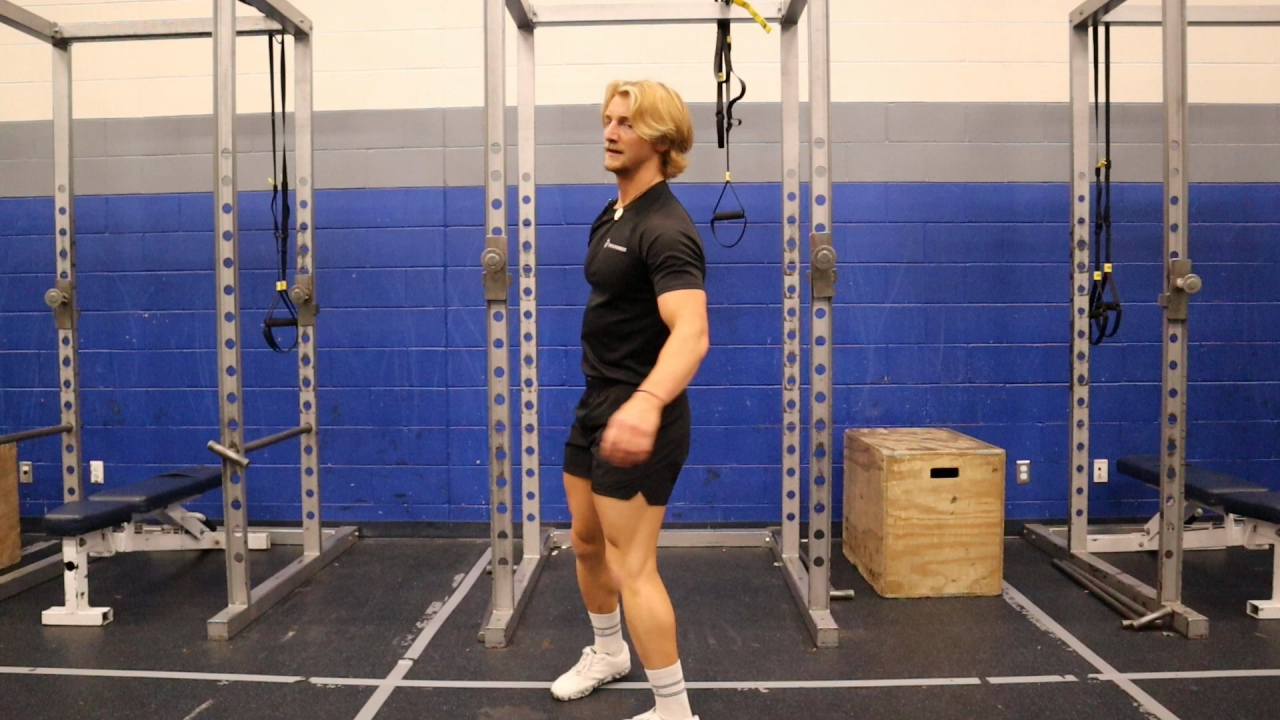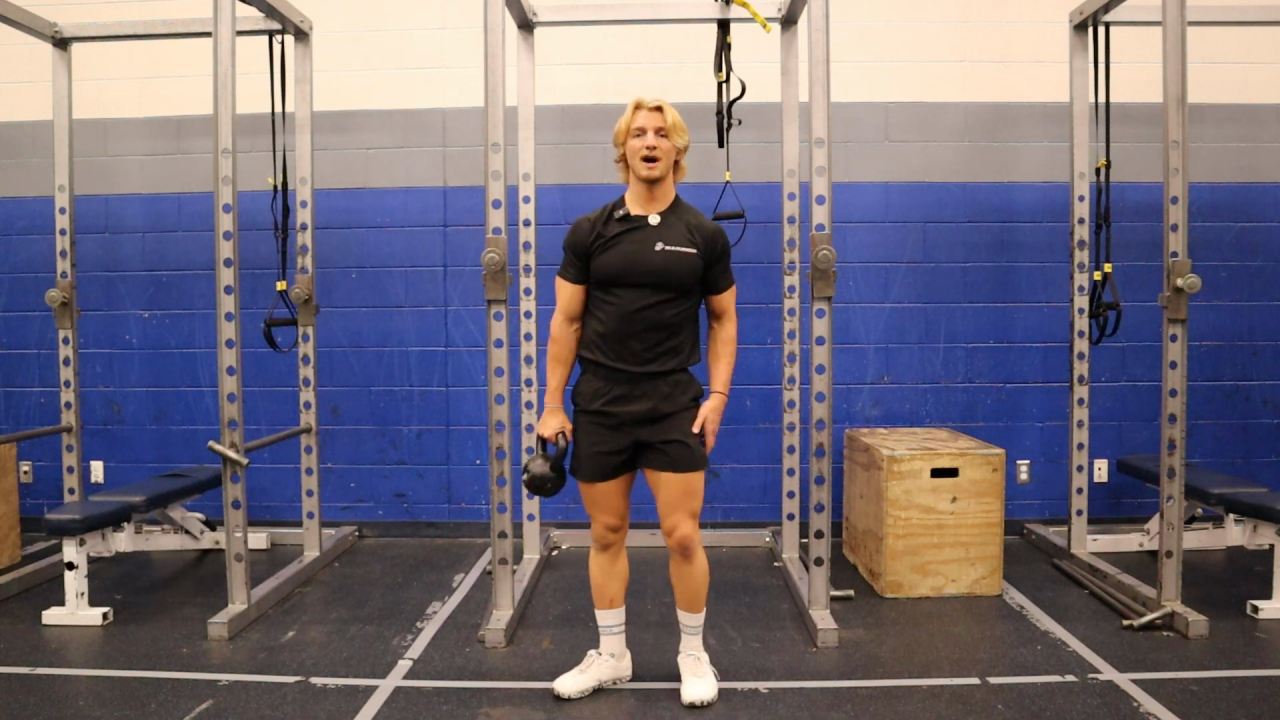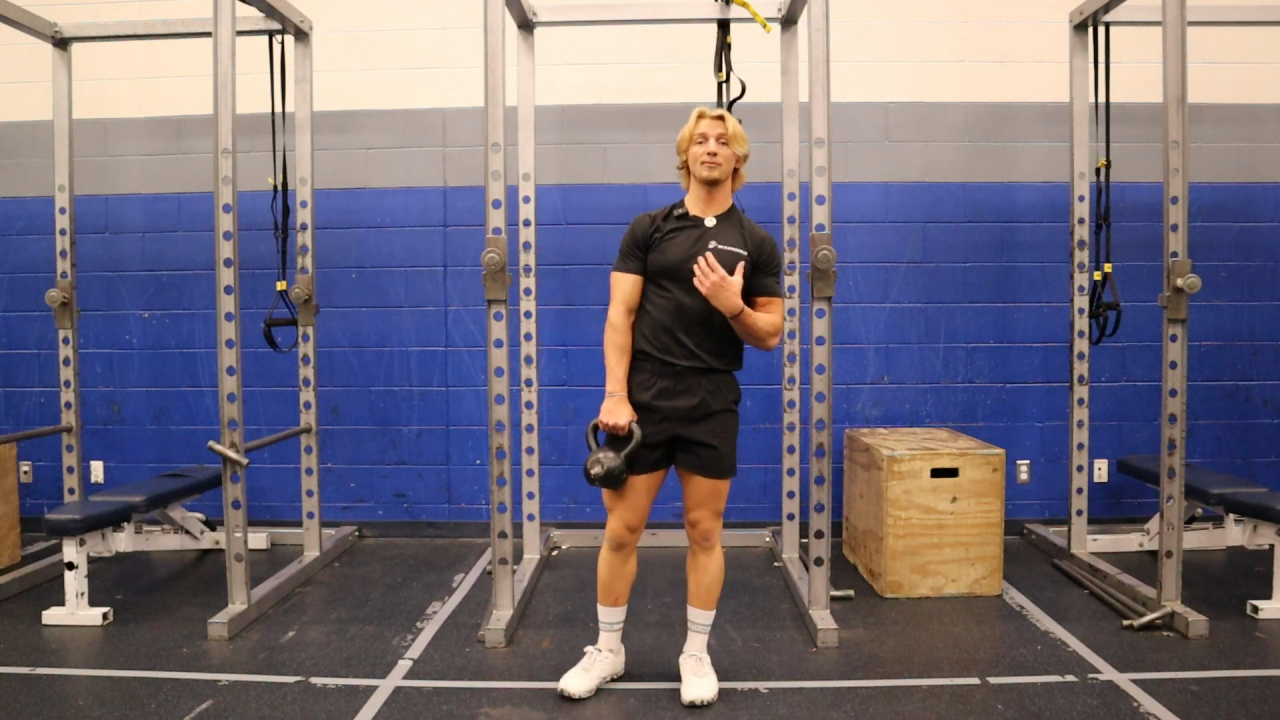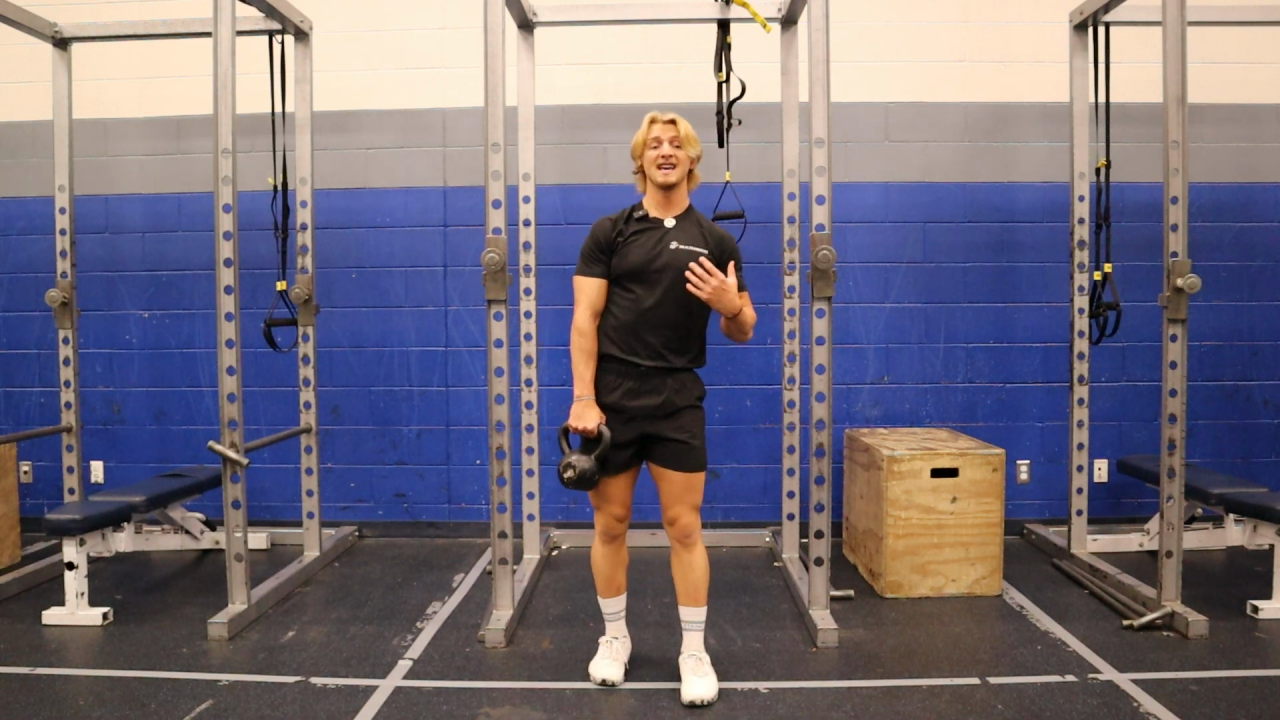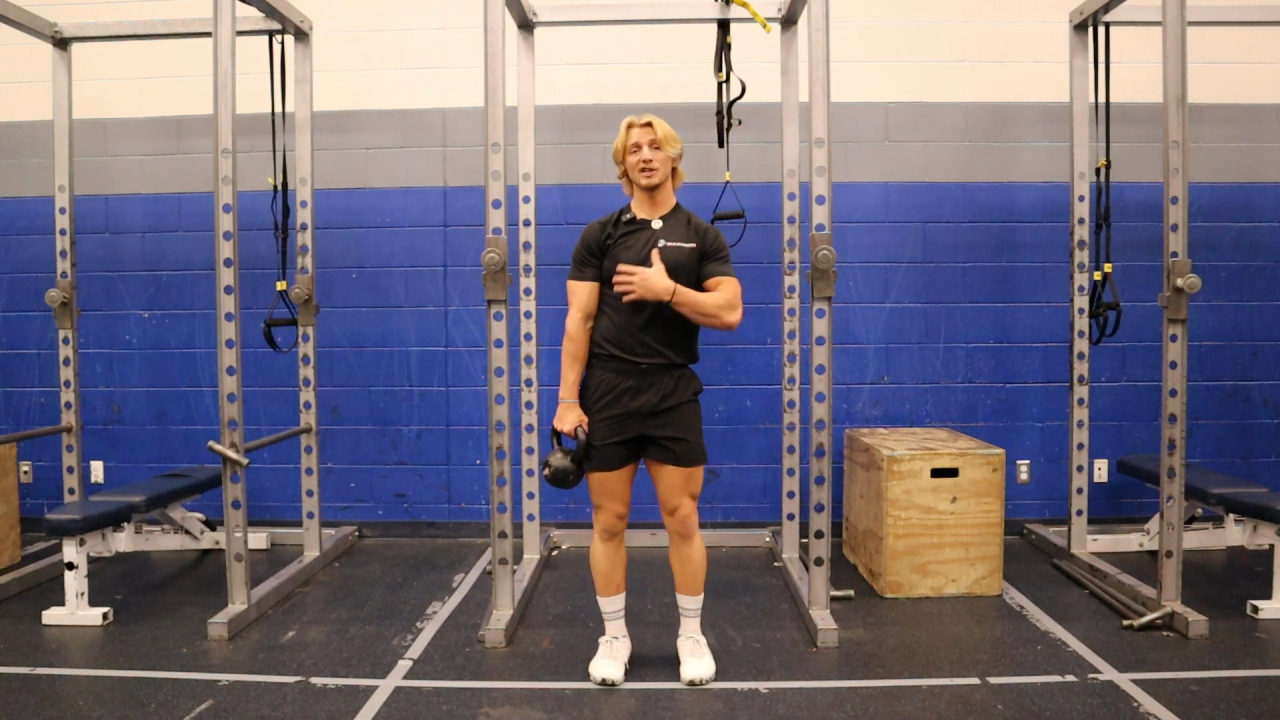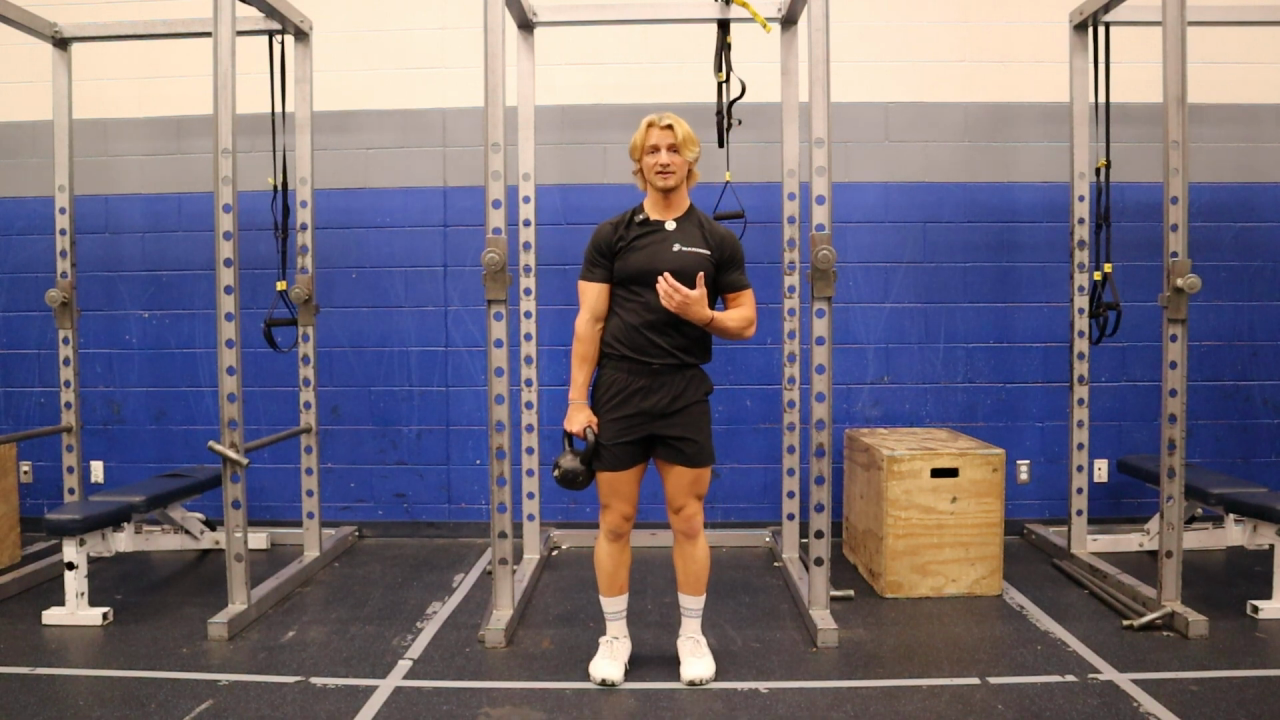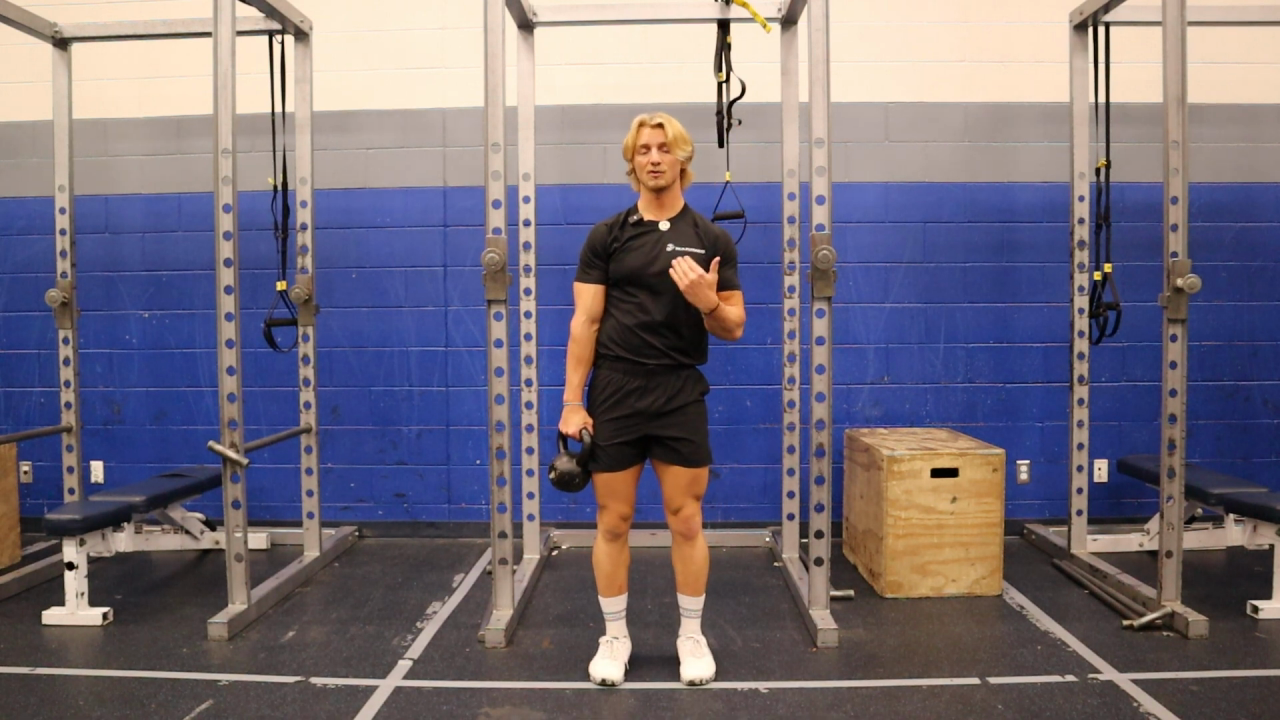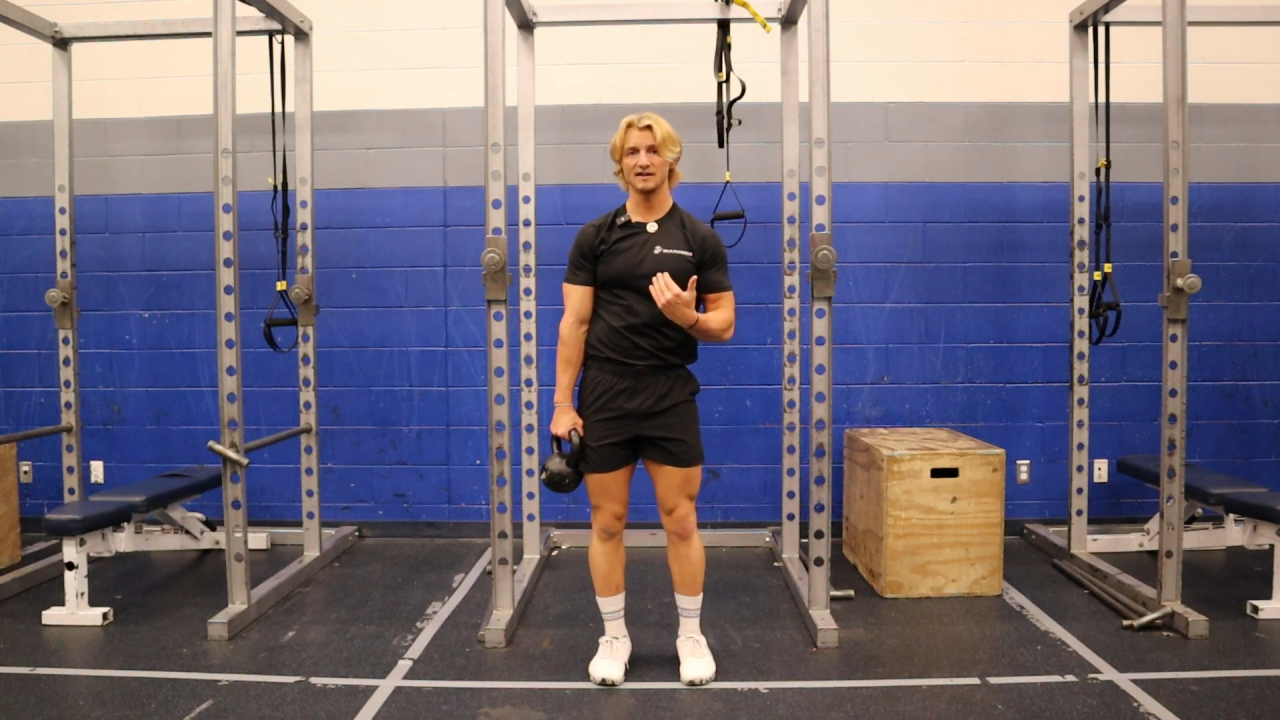
dt=0.7s
person 1, frame 1
left shoulder: (665, 231)
right shoulder: (609, 217)
left elbow: (689, 331)
left wrist: (646, 405)
left hip: (637, 416)
right hip: (599, 406)
left knee: (628, 566)
right knee: (585, 543)
right ankle: (609, 651)
person 1, frame 2
left shoulder: (704, 235)
right shoulder: (588, 231)
left elbow: (724, 321)
right elbow: (566, 321)
left wrist: (717, 396)
right wrist: (553, 404)
left hip: (672, 405)
right hip: (600, 405)
left knee: (683, 536)
right knee: (607, 534)
left ankle: (692, 652)
right ankle: (611, 655)
person 1, frame 3
left shoulder: (756, 242)
right shoulder: (647, 228)
left elbow: (771, 333)
right elbow: (621, 314)
left wrist: (734, 307)
right wrist: (615, 395)
left hip: (712, 403)
right hip: (643, 399)
left knee: (704, 531)
right knee: (621, 530)
left ankle: (696, 654)
right ankle: (606, 650)
person 1, frame 4
left shoulder: (716, 241)
right shoulder: (609, 231)
left elbow: (742, 332)
right elbow: (585, 317)
left wrist: (732, 305)
right wrist: (583, 397)
left hip: (678, 398)
right hip: (613, 395)
left knee: (684, 527)
right knee: (610, 524)
left ankle: (693, 650)
right ankle: (615, 637)
person 1, frame 5
left shoulder: (703, 235)
right shoulder: (599, 235)
left elbow: (729, 312)
right elbow: (580, 320)
left wrist: (667, 290)
right wrist: (568, 399)
left hip: (674, 393)
right hip: (608, 392)
left knee: (682, 519)
right knee: (609, 521)
left ankle: (691, 635)
right ankle: (614, 637)
person 1, frame 6
left shoulder: (717, 239)
right shoulder: (611, 235)
left elbow: (746, 320)
right elbow: (589, 320)
left wrist: (703, 314)
right wrist: (577, 400)
left hip: (685, 393)
right hip: (619, 392)
left knee: (688, 519)
right knee: (615, 521)
left ankle: (691, 635)
right ankle: (614, 637)
person 1, frame 7
left shoulder: (712, 238)
right shoulder: (606, 236)
left elbow: (734, 327)
right elbow: (585, 321)
left wrist: (706, 303)
right wrist: (572, 402)
left hip: (680, 393)
right hip: (613, 393)
left knee: (686, 521)
right knee: (612, 522)
left ankle: (692, 635)
right ankle: (613, 636)
person 1, frame 8
left shoulder: (700, 239)
right shoulder: (594, 237)
left elbow: (725, 323)
right elbow: (575, 322)
left wrist: (689, 317)
right wrist: (562, 403)
left hip: (671, 393)
right hip: (605, 393)
left knee: (681, 519)
right knee: (607, 522)
left ankle: (690, 635)
right ankle: (613, 636)
